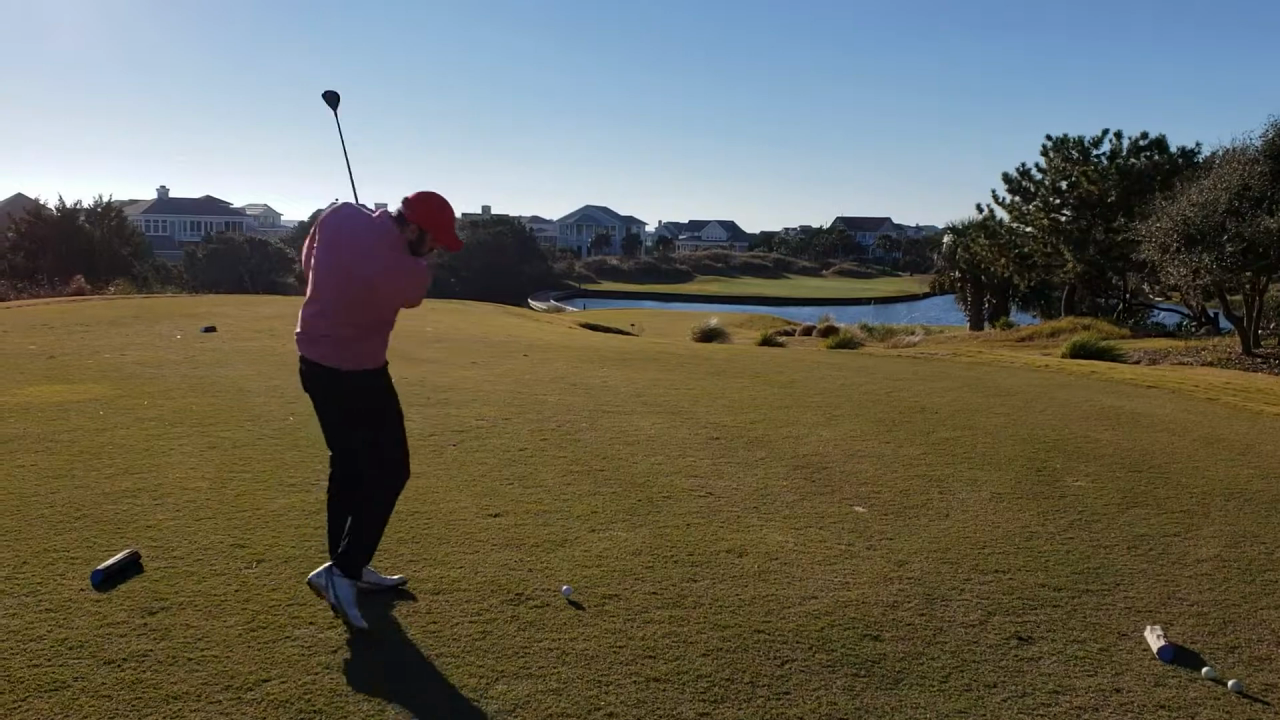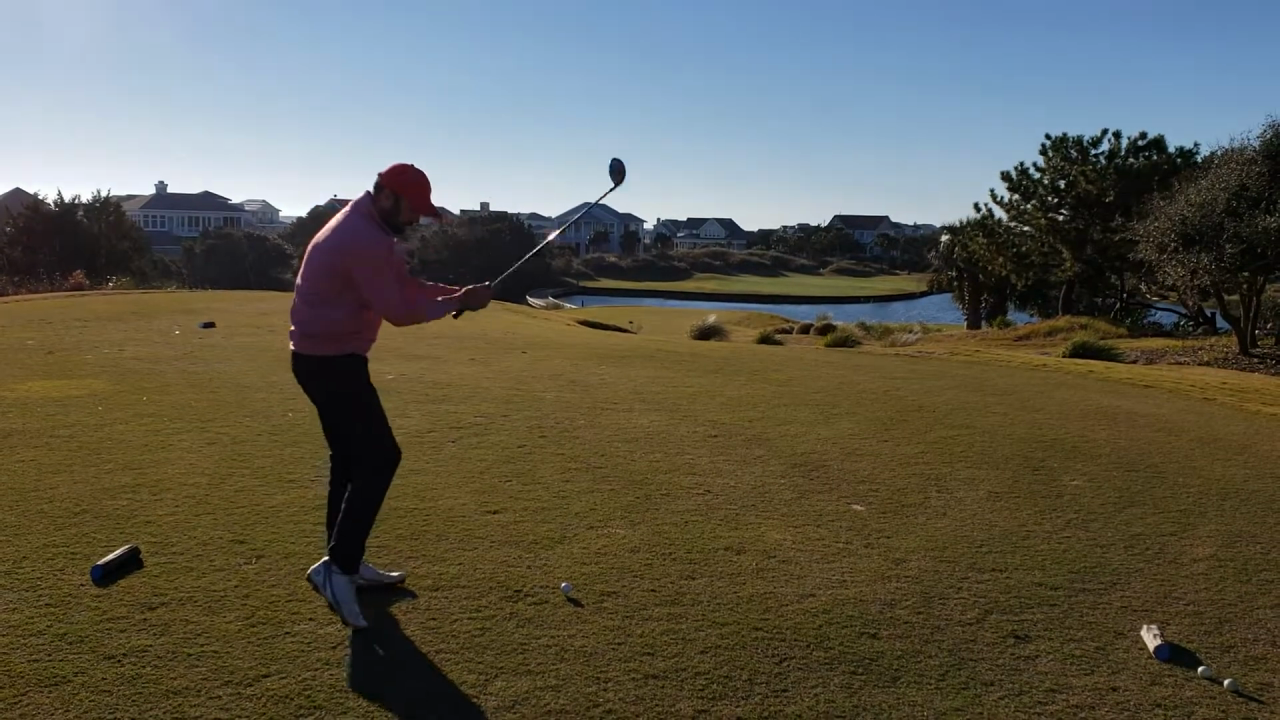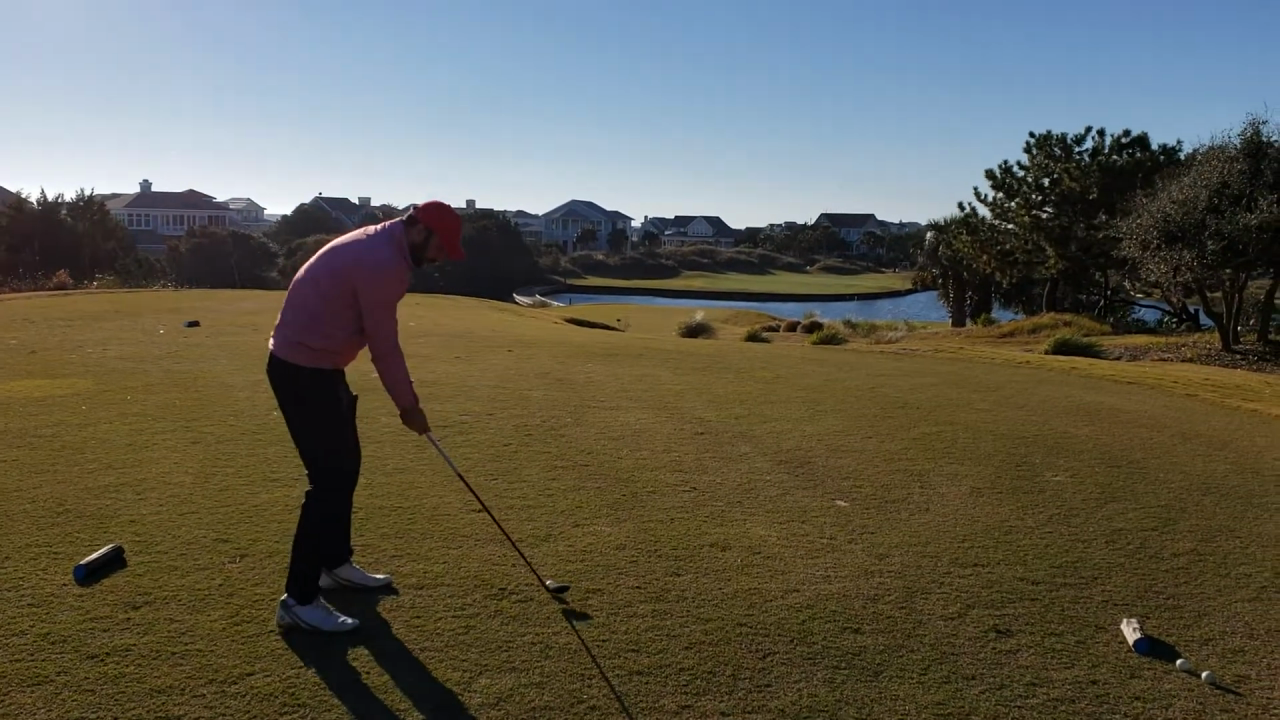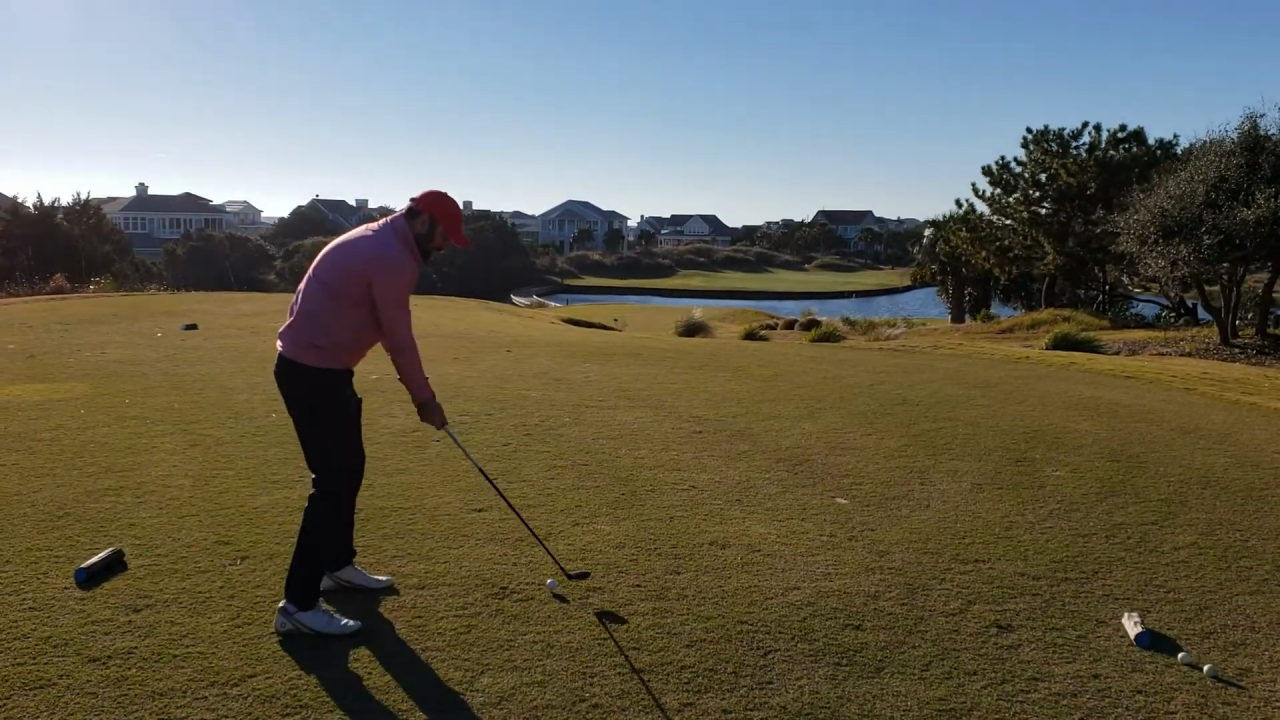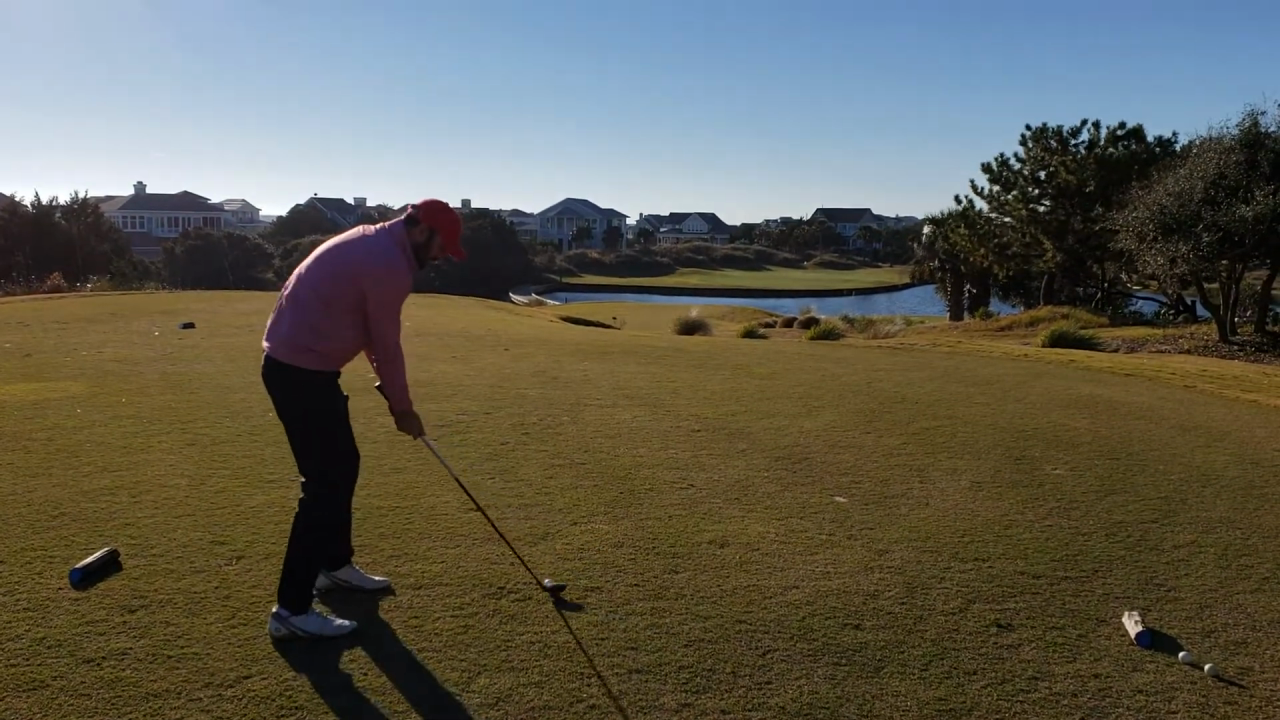
dt=1s
person 1, frame 1
left shoulder: (339, 218)
right shoulder: (412, 273)
left elbow: (310, 264)
left hip: (315, 364)
right hip: (359, 375)
left knee: (348, 463)
right knee: (390, 470)
left ankle: (349, 567)
right ankle: (342, 570)
person 1, frame 2
left shoulder: (364, 227)
right shoulder: (361, 239)
left elbow: (401, 284)
right elbow: (399, 311)
left wrist: (458, 294)
right wrist: (457, 301)
left hip: (327, 356)
right hip: (330, 360)
left knee: (351, 460)
right knee: (380, 458)
left ankle: (347, 563)
right ankle: (337, 566)
person 1, frame 3
left shoulder: (379, 248)
right shoulder: (381, 263)
left elbow: (381, 341)
right elbow: (384, 345)
left wrist: (405, 394)
right wrist: (409, 405)
left hip: (314, 363)
right hip: (302, 368)
left knee: (344, 465)
right knee: (331, 476)
left ankle: (334, 563)
right ankle: (299, 599)
person 1, frame 4
left shoulder: (380, 243)
right shoulder: (392, 258)
left elbow: (396, 332)
right elbow: (399, 340)
left wrist: (421, 387)
right wrist: (425, 399)
left hip: (317, 365)
right hip: (312, 371)
left knee: (348, 468)
right knee: (335, 480)
left ankle: (337, 565)
right ankle: (298, 605)
person 1, frame 5
left shoulder: (372, 243)
right shoulder: (389, 265)
left elbow: (374, 338)
right elbow: (386, 346)
left wrist: (394, 394)
right wrist: (403, 408)
left hip: (296, 363)
right hip: (301, 371)
left knee: (342, 466)
right knee: (326, 483)
left ankle: (334, 565)
right ankle: (291, 608)
